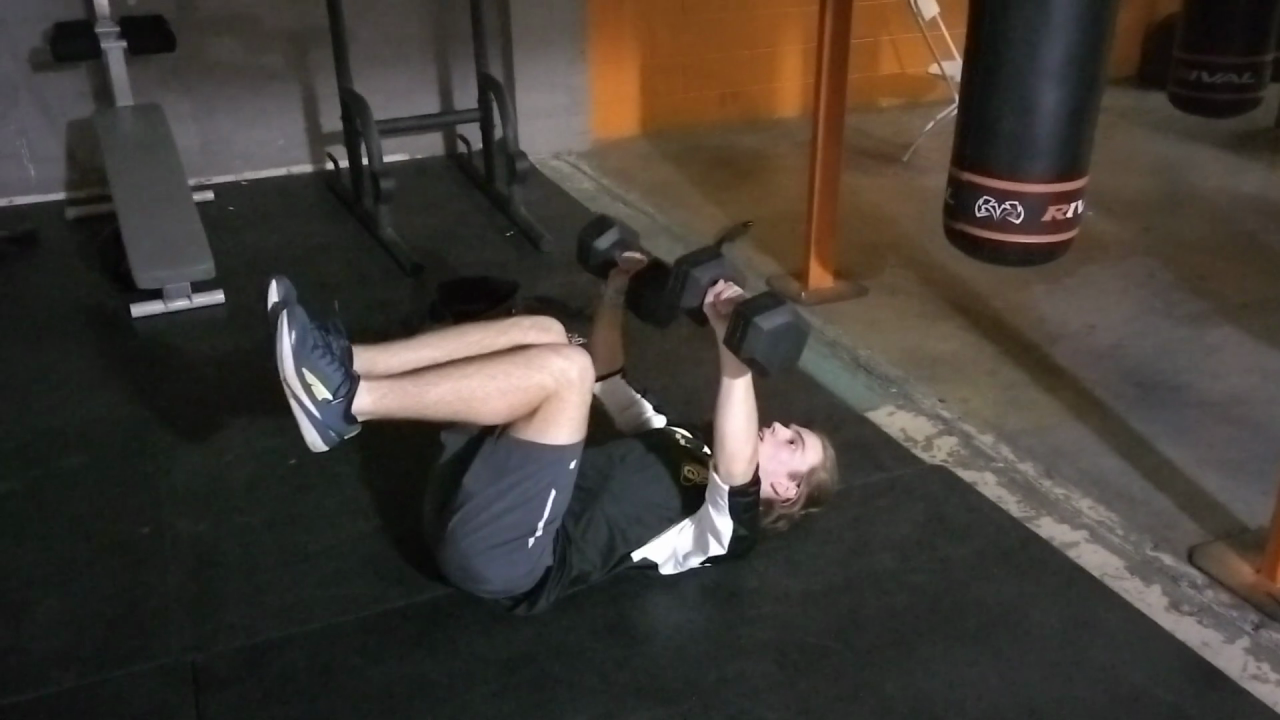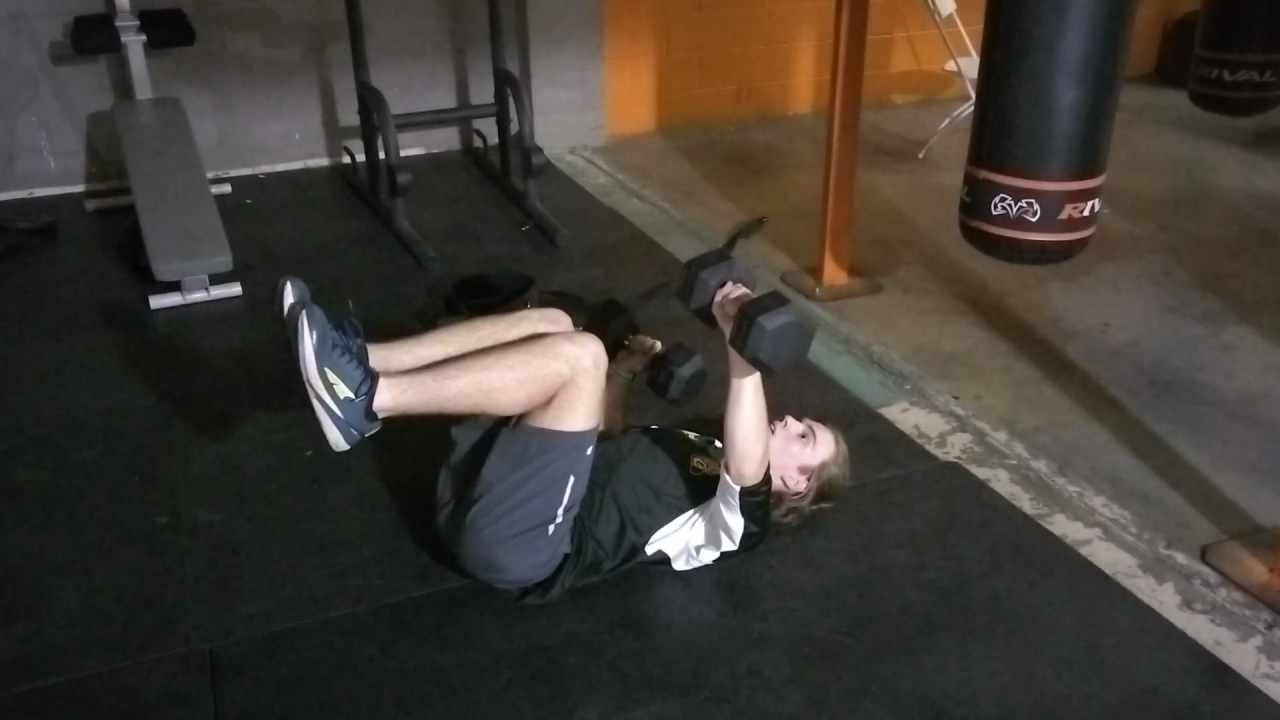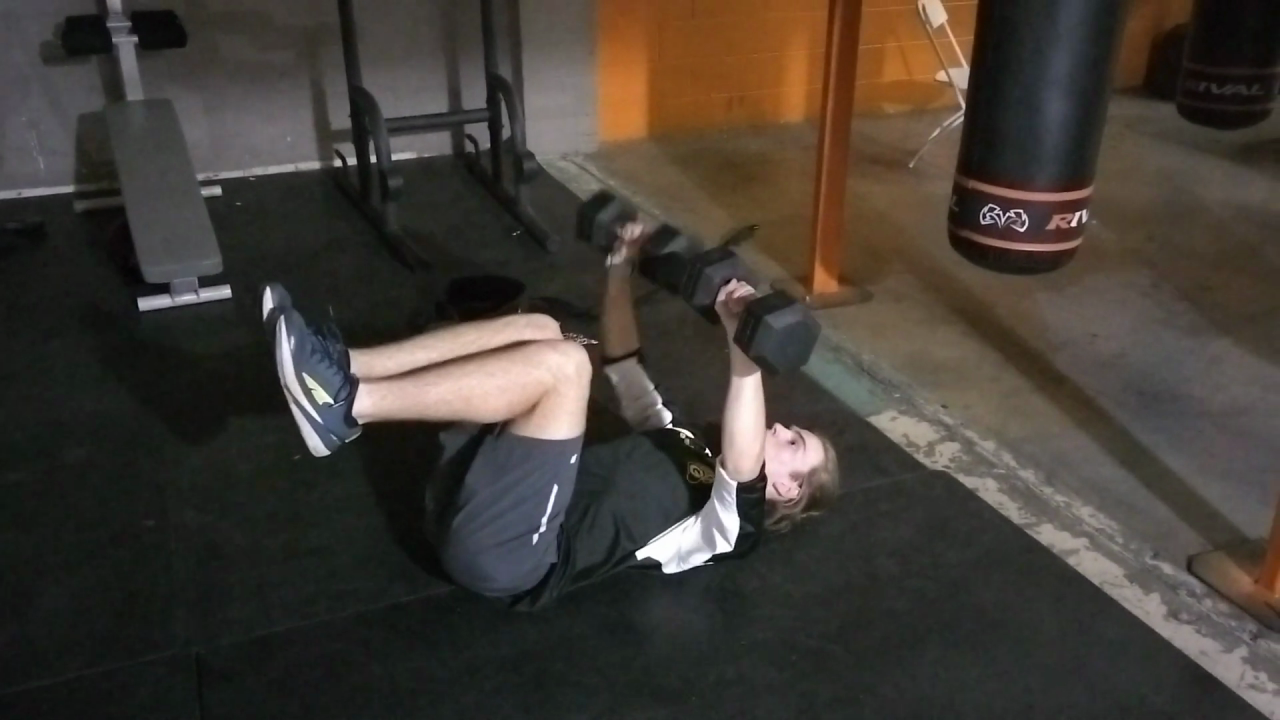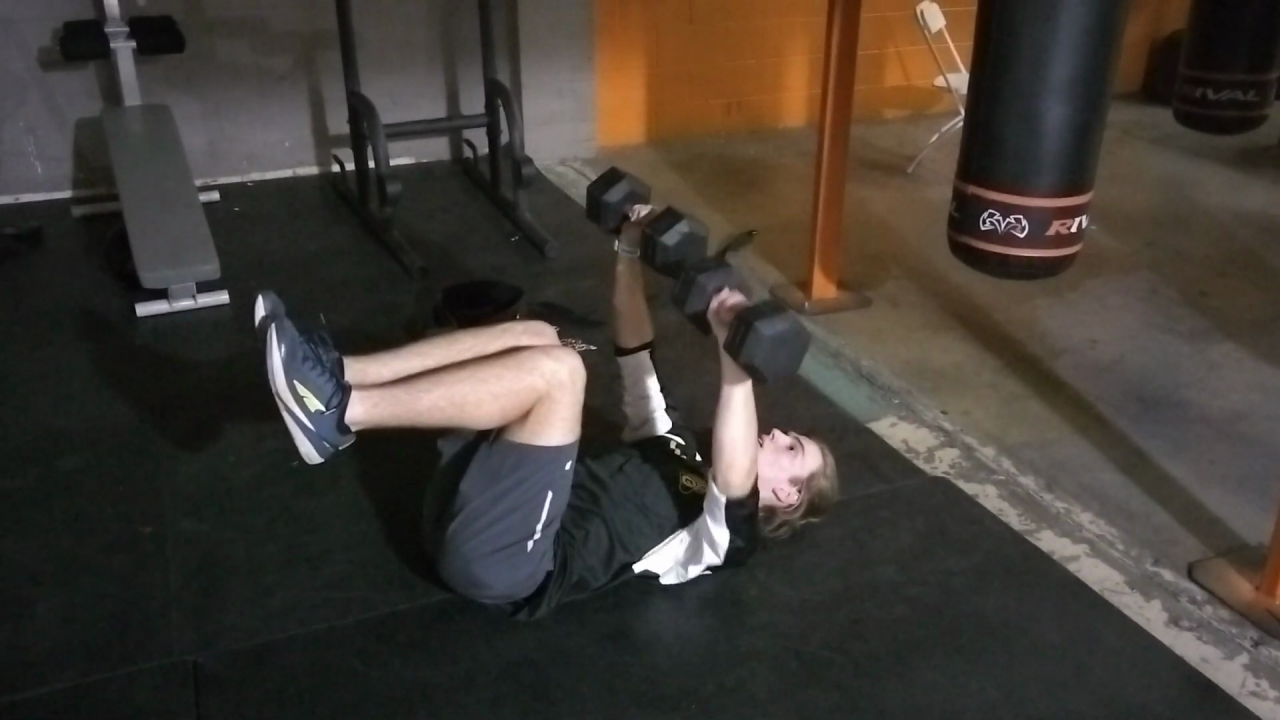
dt=0.7s
person 1, frame 1
left shoulder: (728, 524)
right shoulder: (676, 442)
left elbow: (737, 468)
right elbow: (606, 381)
left wrist: (733, 350)
right wrist: (615, 293)
left hip: (500, 549)
right hip: (467, 497)
left knee: (562, 367)
right knee: (542, 332)
left ankle: (346, 406)
right ankle: (344, 363)
person 1, frame 2
left shoulder: (739, 518)
right shoulder: (697, 452)
left elbow: (746, 468)
right elbow: (603, 442)
left wrist: (742, 351)
right wrist: (622, 371)
left hip: (516, 538)
right hip: (480, 489)
left knee: (578, 353)
right knee: (548, 324)
left ankle: (366, 401)
right ankle: (362, 362)
person 1, frame 3
left shoulder: (730, 523)
right shoulder: (681, 438)
left elbow: (742, 465)
right elbow: (623, 361)
left wrist: (744, 347)
right wrist: (620, 270)
left hip: (504, 547)
right hip: (475, 492)
left knee: (563, 361)
right knee: (538, 329)
left ankle: (345, 407)
right ankle: (342, 364)
person 1, frame 4
left shoulder: (729, 536)
right shoulder: (674, 442)
left elbow: (734, 479)
right elbow: (635, 350)
left wrist: (736, 357)
right wrist: (629, 251)
left hip: (501, 555)
right hip: (473, 501)
left knee: (556, 369)
right knee: (534, 335)
left ankle: (339, 415)
right ankle: (336, 373)
